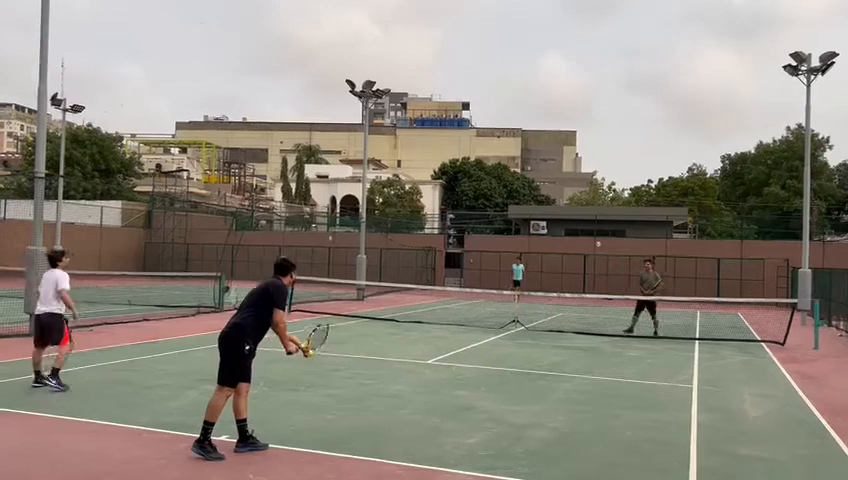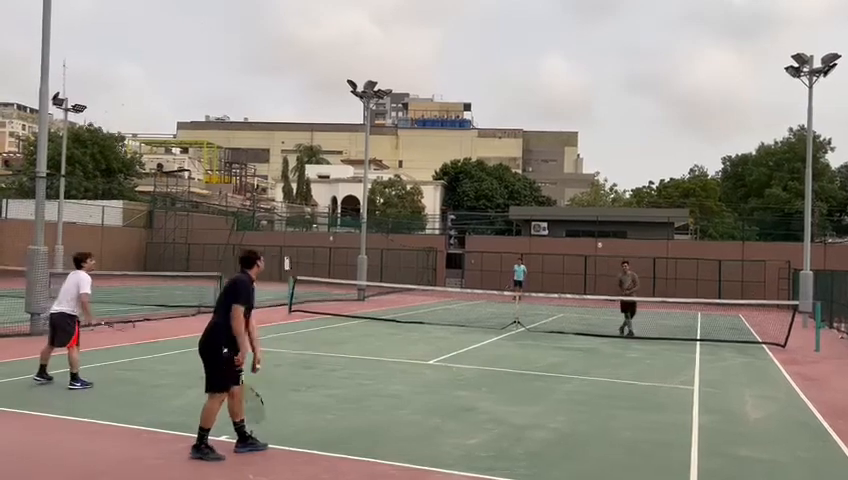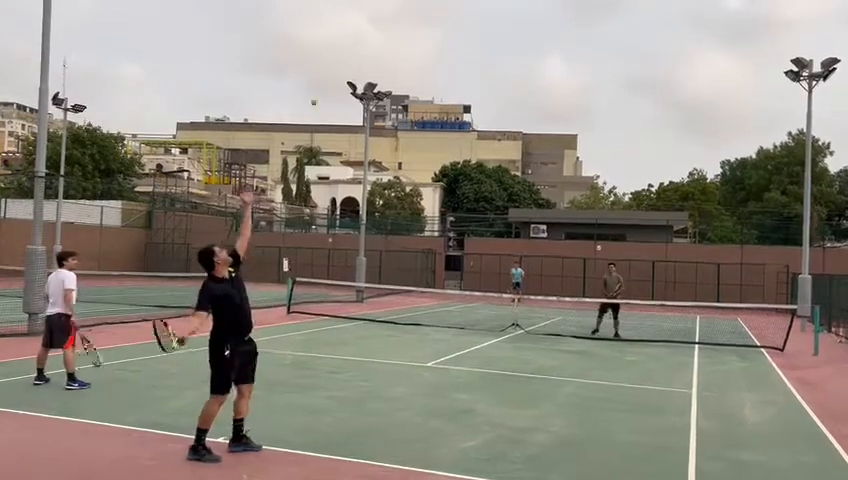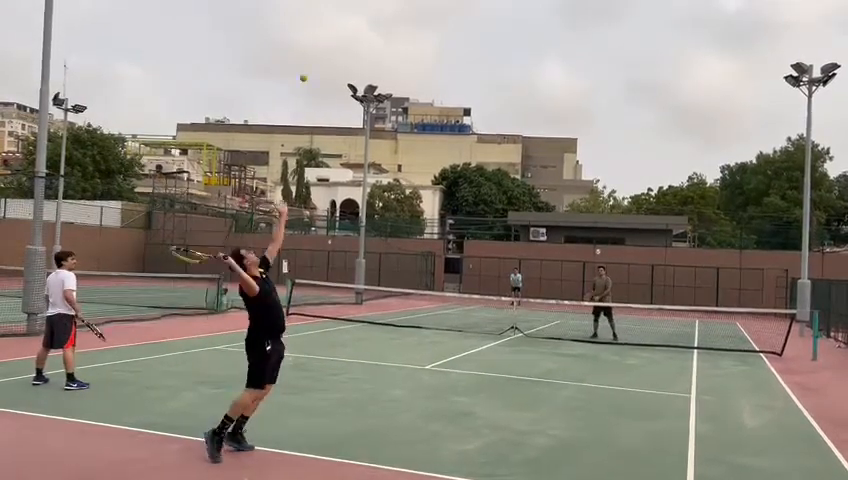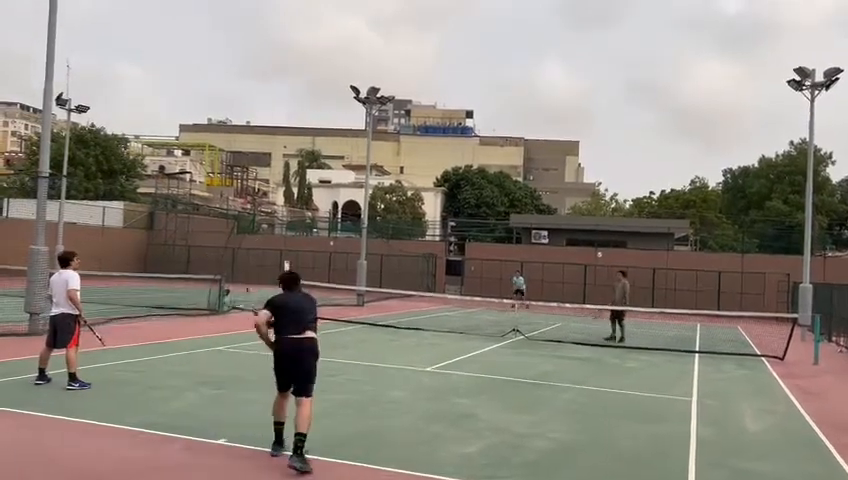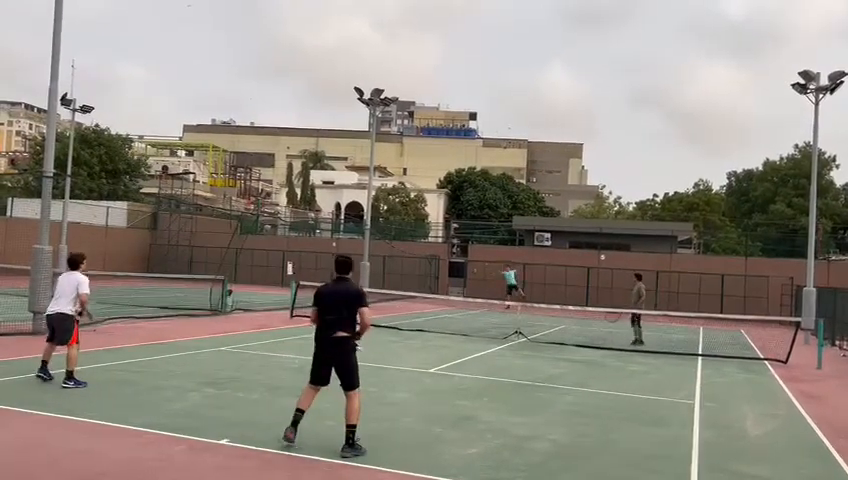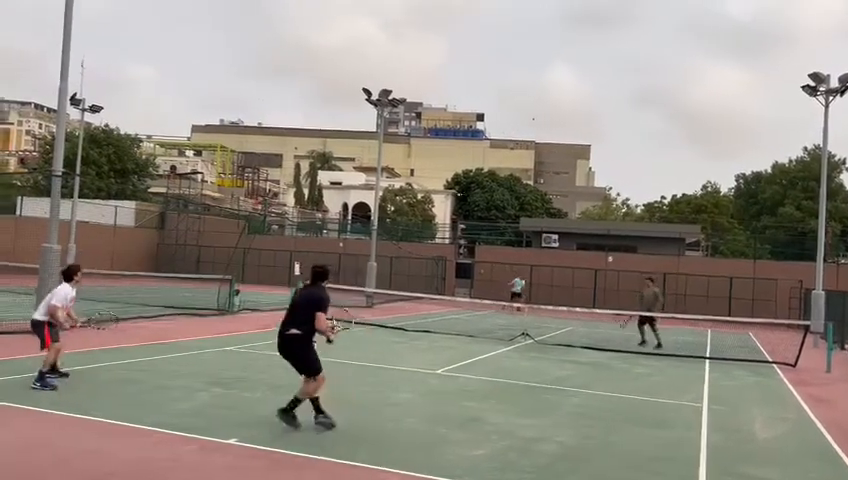
dt=0.7s
person 1, frame 1
left shoulder: (269, 286)
right shoulder: (280, 288)
left elbow: (274, 324)
right elbow: (279, 323)
left wrist: (296, 342)
right wrist: (287, 345)
left hip: (238, 340)
right hip: (238, 340)
left knee: (242, 389)
right knee: (225, 390)
left ankle: (244, 439)
right ankle: (203, 441)
person 1, frame 2
left shoulder: (245, 283)
right shoulder: (242, 282)
left elbow: (249, 321)
right elbow: (236, 317)
left wrist: (256, 351)
right wrist: (244, 349)
left hip: (228, 347)
right hip: (218, 345)
left knee: (236, 391)
right knee: (217, 395)
left ankle: (243, 439)
right ankle: (200, 445)
person 1, frame 3
left shoulder: (233, 269)
right shoulder: (210, 289)
left elbow: (244, 236)
right elbow: (197, 318)
left wrist: (248, 208)
right wrist: (186, 333)
left hip: (245, 343)
right hip: (225, 347)
left knee: (245, 390)
right knee: (219, 397)
left ankle: (239, 438)
right ankle: (197, 447)
person 1, frame 4
left shoulder: (262, 271)
right shoulder: (248, 284)
left elbow: (275, 244)
right elbow: (251, 288)
left wrist: (282, 219)
right wrist: (232, 265)
left hip: (273, 342)
right hip: (261, 343)
left knee: (262, 391)
right knee: (253, 392)
left ankle: (235, 434)
right ankle: (217, 434)
person 1, frame 5
left shoulder: (276, 300)
right shoulder: (309, 300)
left elbow: (259, 322)
left wrist: (269, 343)
left hip: (284, 347)
right hip: (307, 346)
left knee: (282, 394)
right knee: (304, 401)
left ankle: (278, 442)
right ankle: (297, 453)
person 1, frame 6
left shoulder: (322, 290)
right shoulder: (357, 291)
left elbow: (314, 319)
right elbow: (366, 322)
right wrist: (357, 334)
left hip: (322, 343)
right hip: (344, 344)
left knee: (312, 387)
right knee: (353, 394)
left ankle: (293, 426)
right ankle: (350, 444)
person 1, frame 7
left shoulder: (301, 291)
right shoulder: (322, 295)
right elbow: (320, 326)
left wrist: (325, 326)
right wrist: (329, 335)
left hip: (284, 339)
right hip: (298, 341)
left knee: (310, 374)
right knee: (318, 378)
left ankle: (319, 414)
right ankle: (287, 411)
person 2, frame 1
left shoulder: (47, 274)
right shoulder: (62, 275)
right elbow: (64, 295)
right wrist: (74, 309)
left hip: (39, 313)
right hip: (54, 315)
left knee: (39, 347)
right knee: (66, 345)
left ankle: (38, 378)
right ankle: (53, 376)
person 2, frame 2
left shoulder: (72, 274)
right shoulder: (85, 277)
right elbow: (84, 300)
left wrist: (86, 312)
right wrist: (89, 317)
left hip: (55, 312)
right hip: (67, 315)
left knee: (50, 344)
right knee: (73, 347)
left ankle: (41, 373)
right ankle: (75, 380)
person 2, frame 3
left shoulder: (52, 276)
right shoulder: (69, 275)
right elbow: (68, 295)
right wrist: (73, 314)
left hip: (50, 314)
right hip: (63, 316)
left knee: (45, 346)
right knee: (69, 347)
left ankle: (39, 376)
right ankle: (72, 380)
person 2, frame 4
left shoulder: (51, 276)
right shoulder: (69, 275)
left elbow: (47, 297)
right elbow: (68, 295)
right wrist: (77, 310)
left hip: (51, 315)
right hip: (64, 316)
left knee: (45, 346)
right knee: (68, 347)
left ankle: (38, 376)
right ankle: (71, 380)
person 2, frame 5
left shoulder: (54, 277)
right shoulder: (73, 275)
left elbow: (51, 297)
right elbow: (72, 295)
right wrist: (80, 310)
left hip: (54, 315)
right hip: (68, 315)
left knee: (49, 346)
right knee: (71, 347)
left ankle: (41, 375)
right ankle: (73, 380)
person 2, frame 6
left shoulder: (62, 276)
right shoulder: (82, 278)
right elbow: (83, 299)
right wrist: (83, 310)
left hip: (51, 313)
right hip: (65, 315)
left knee: (51, 342)
right knee: (73, 345)
left ankle: (43, 369)
right ankle: (69, 379)
person 2, frame 7
left shoulder: (72, 290)
right shoulder: (64, 290)
left elbow: (67, 307)
right elbow: (52, 310)
left wrist: (75, 320)
right wrist: (62, 324)
left hip: (47, 321)
right hip: (42, 321)
left knee: (55, 346)
right knee: (55, 347)
left ankle: (53, 369)
right ankle: (40, 380)
